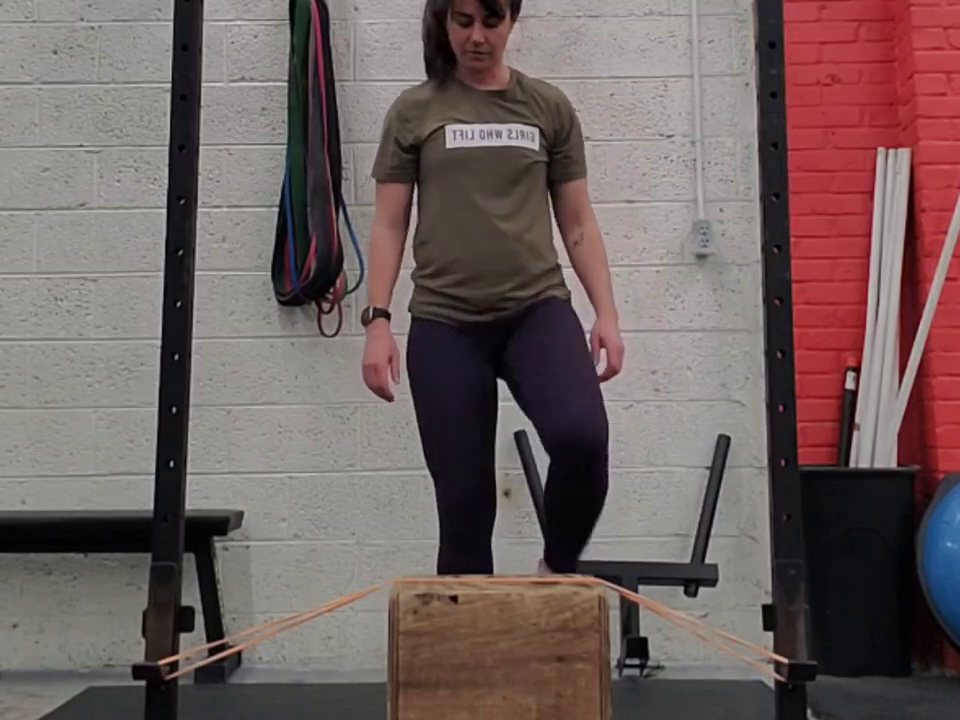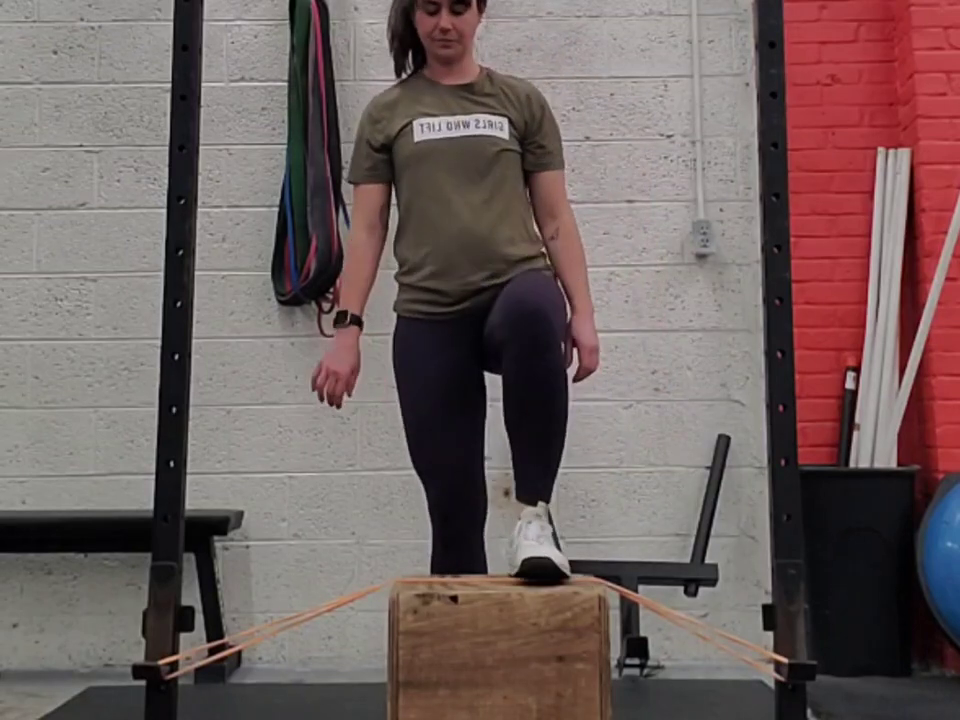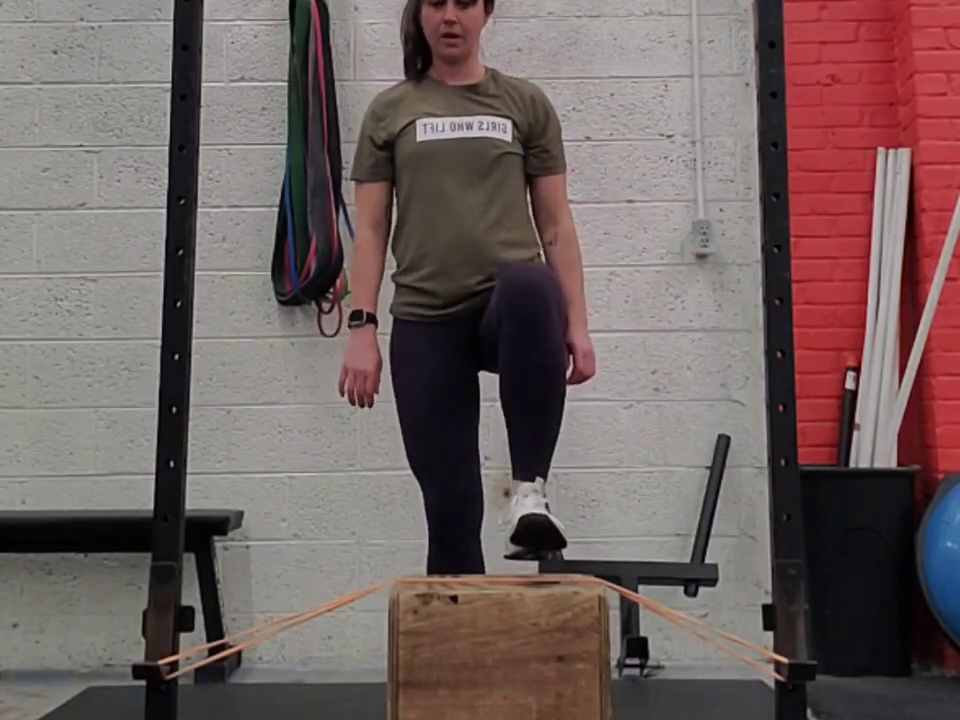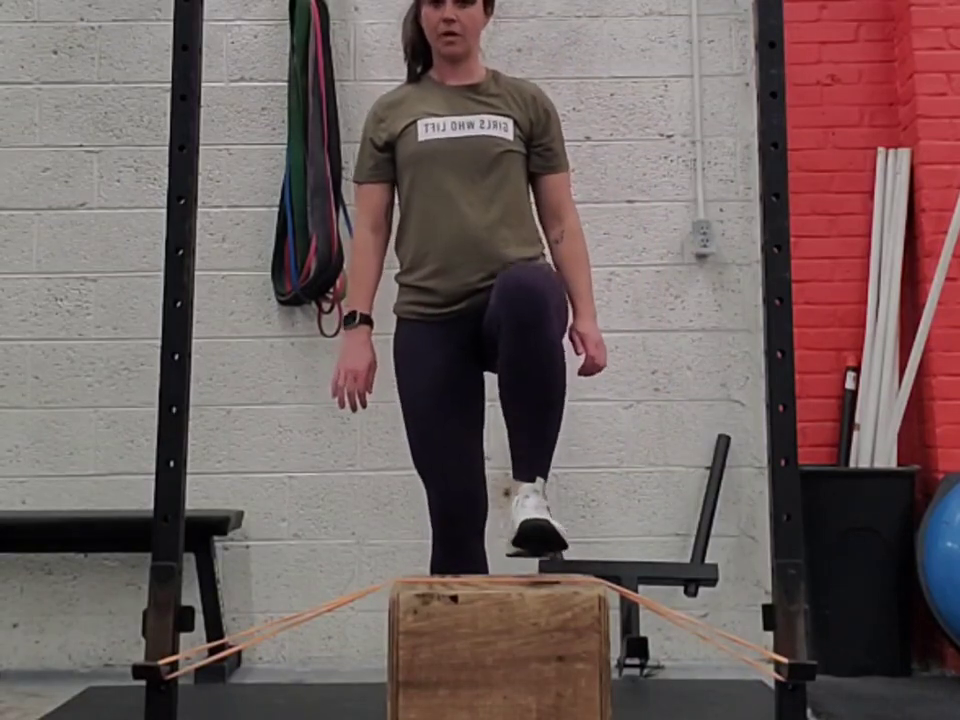
dt=0.7s
person 1, frame 1
left shoulder: (549, 106)
right shoulder: (413, 110)
left elbow: (578, 224)
right elbow: (389, 225)
left wrist: (607, 315)
right wrist: (377, 321)
left hip: (535, 310)
right hip: (445, 325)
left knee: (582, 444)
right knee: (464, 502)
left ankle: (558, 578)
person 1, frame 2
left shoulder: (521, 100)
right shoulder: (387, 112)
left elbow: (554, 217)
right elbow: (366, 229)
left wrist: (582, 311)
right wrist: (347, 328)
left hip: (513, 293)
right hip: (428, 318)
left knee: (534, 311)
right knee: (452, 504)
left ankle: (535, 512)
person 1, frame 3
left shoulder: (524, 102)
right shoulder: (389, 110)
left elbow: (555, 223)
right elbow: (371, 229)
left wrist: (576, 321)
right wrist: (361, 329)
left hip: (508, 312)
right hip: (424, 321)
left knee: (527, 285)
right knee: (450, 503)
left ankle: (529, 490)
person 1, frame 4
left shoulder: (526, 102)
right shoulder: (391, 112)
left elbow: (560, 219)
right elbow: (370, 229)
left wrist: (584, 313)
right wrist: (356, 328)
left hip: (510, 302)
right hip: (428, 319)
left knee: (529, 294)
right knee: (453, 502)
left ankle: (531, 490)
